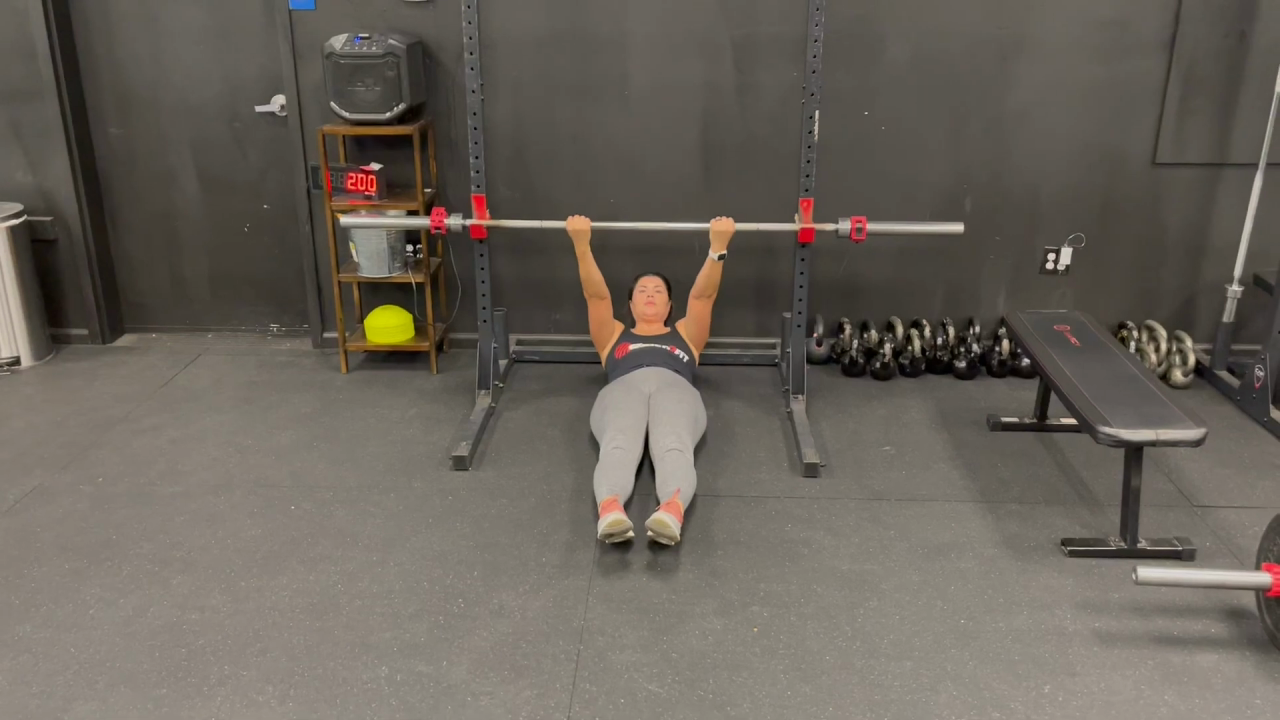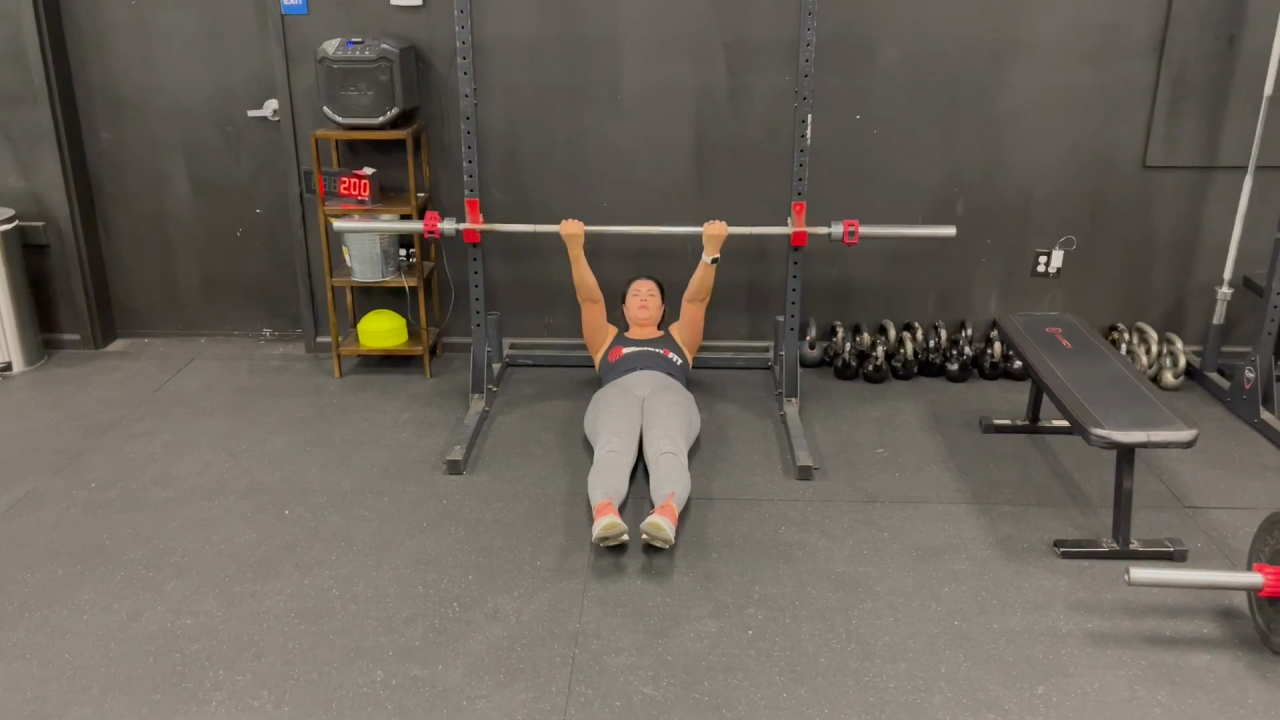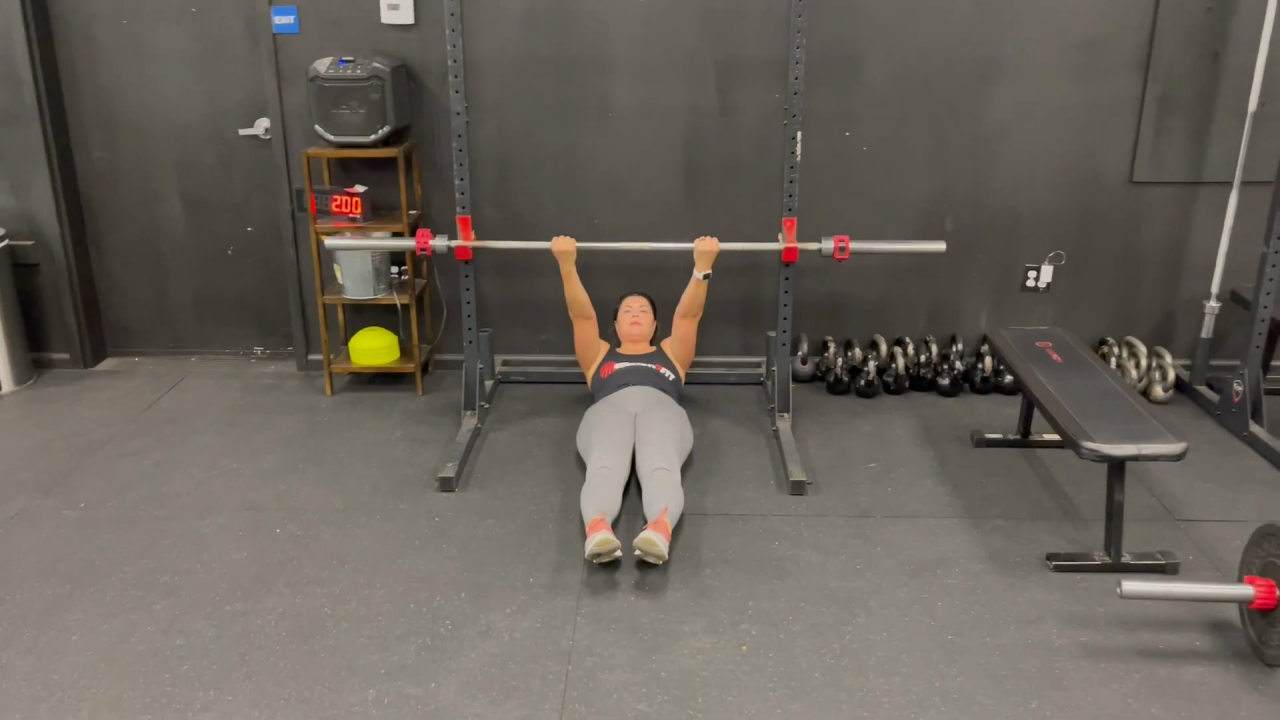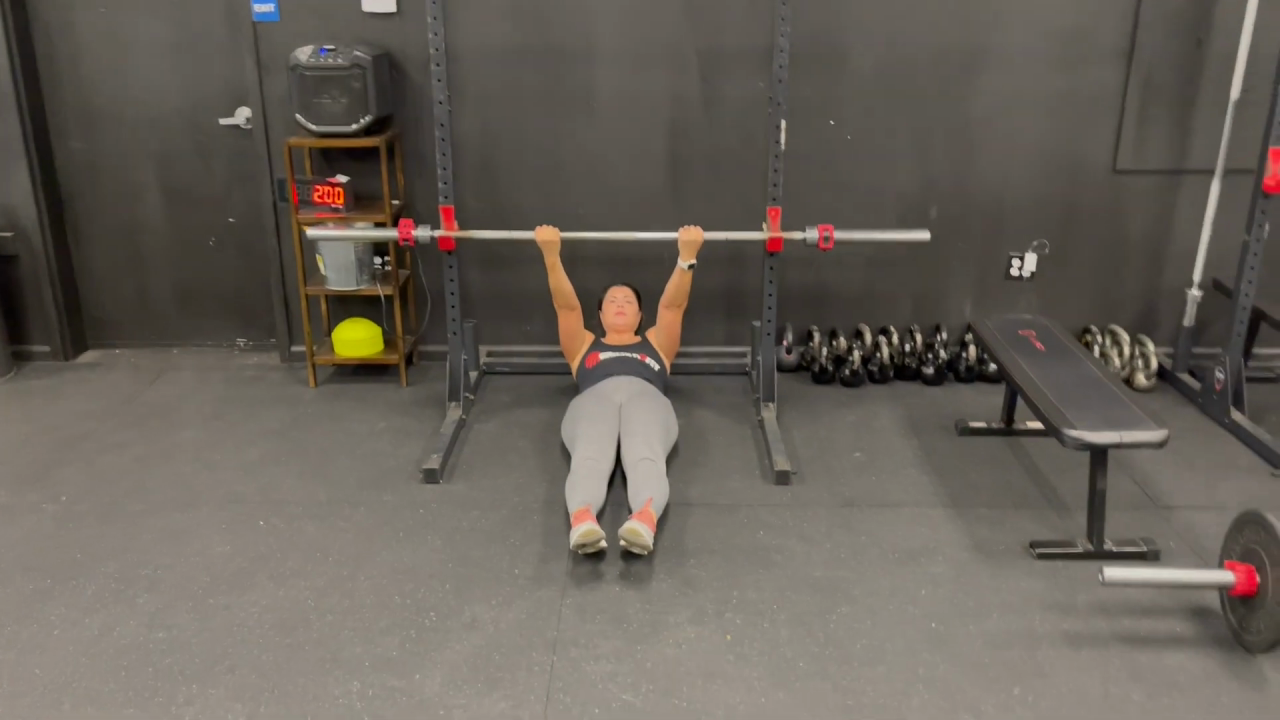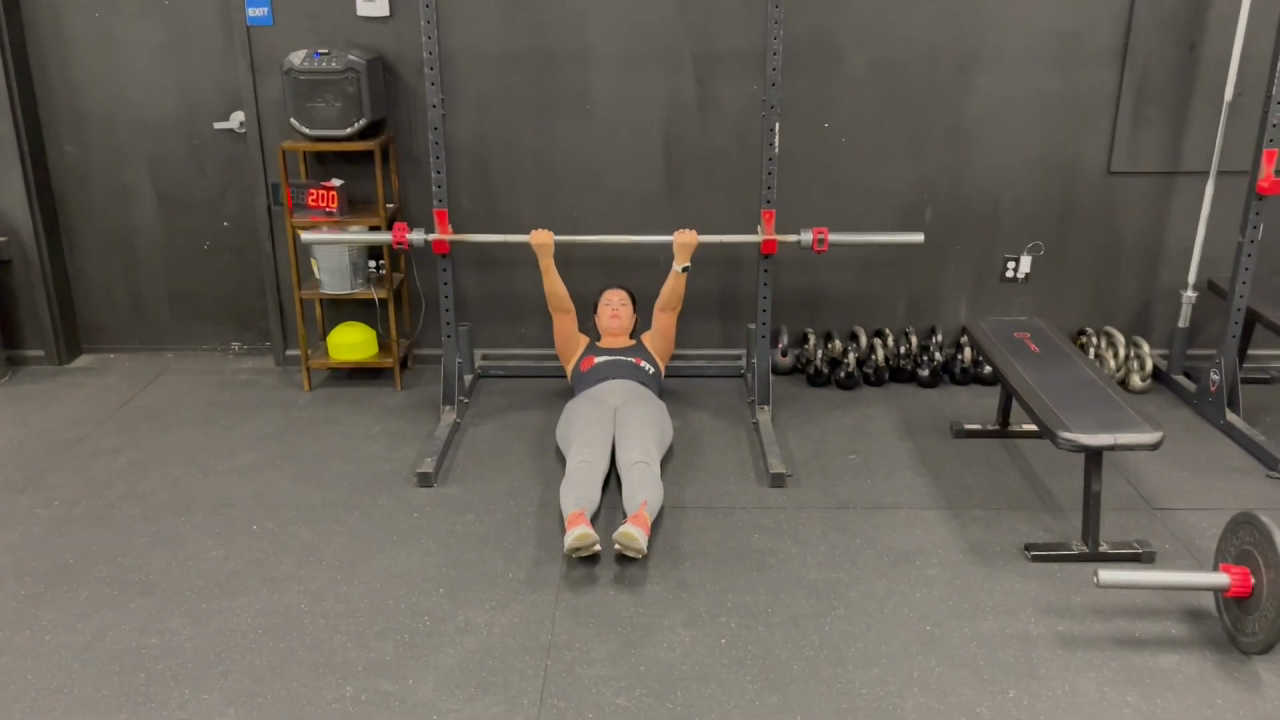
dt=0.4s
person 1, frame 1
left shoulder: (685, 335)
right shoulder: (614, 335)
left elbow: (704, 295)
right elbow: (596, 295)
left wrist: (718, 246)
right wrist: (581, 243)
left hip: (676, 389)
right hip: (622, 389)
left knee: (674, 448)
right knee: (617, 446)
left ankle: (672, 511)
right ankle: (610, 509)
person 1, frame 2
left shoulder: (679, 338)
right shoulder: (607, 339)
left elbow: (696, 298)
right elbow: (589, 298)
left wrist: (711, 250)
right wrist: (574, 247)
left hip: (669, 392)
right hip: (616, 392)
left knee: (668, 450)
right knee: (611, 450)
left ankle: (666, 514)
right ankle: (604, 513)
person 1, frame 3
left shoulder: (670, 354)
right shoulder: (600, 355)
left elbow: (689, 314)
right elbow: (581, 314)
left wrist: (703, 266)
right wrist: (566, 264)
left hip: (661, 407)
right hip: (609, 408)
left knee: (661, 467)
right knee: (603, 466)
left ankle: (660, 530)
right ankle: (597, 530)
person 1, frame 4
left shoulder: (656, 343)
right shoulder: (584, 345)
left elbow: (673, 305)
right elbow: (566, 305)
left wrist: (687, 256)
right wrist: (551, 254)
left hip: (647, 399)
right hip: (594, 399)
left knee: (646, 458)
right knee: (589, 457)
left ankle: (645, 521)
right ankle: (582, 521)
person 1, frame 5
left shoulder: (650, 347)
right shoulder: (579, 348)
left elbow: (668, 308)
right elbow: (560, 309)
left wrist: (682, 258)
right wrist: (545, 257)
left hip: (642, 401)
right hip: (588, 403)
left knee: (640, 460)
right knee: (583, 460)
left ankle: (639, 524)
right ankle: (576, 524)
